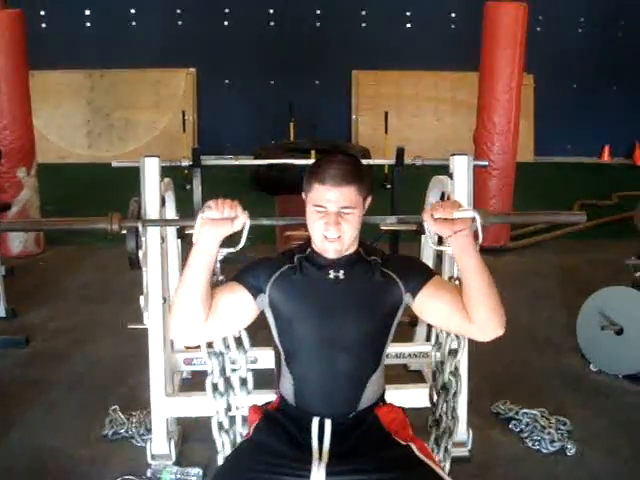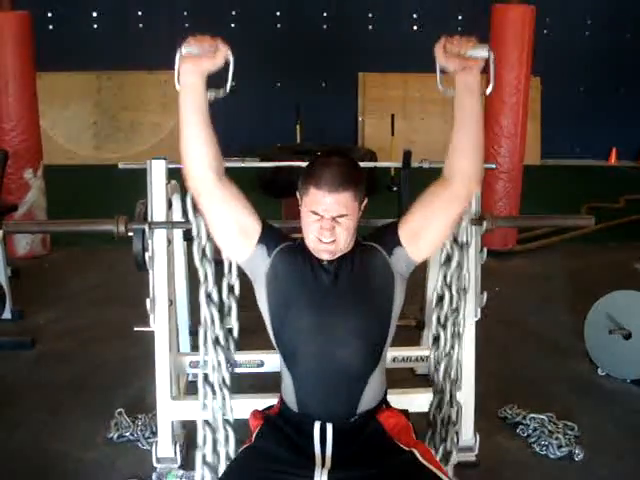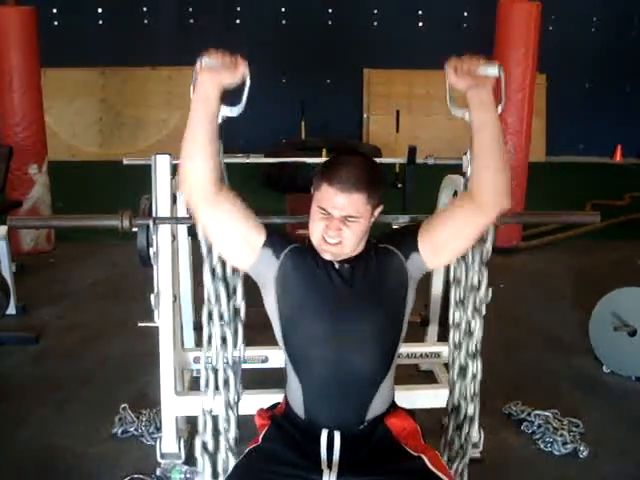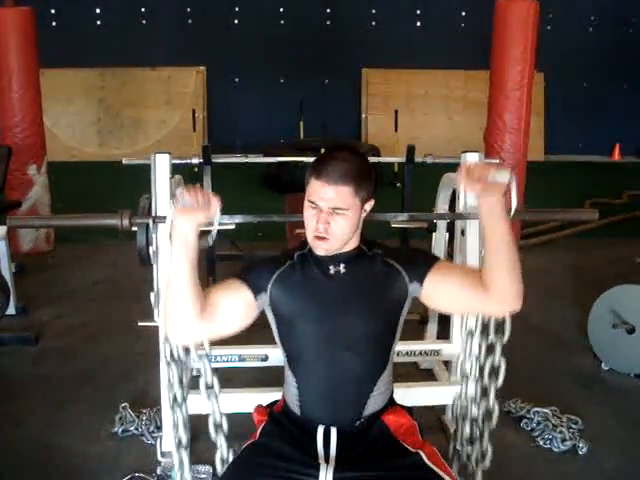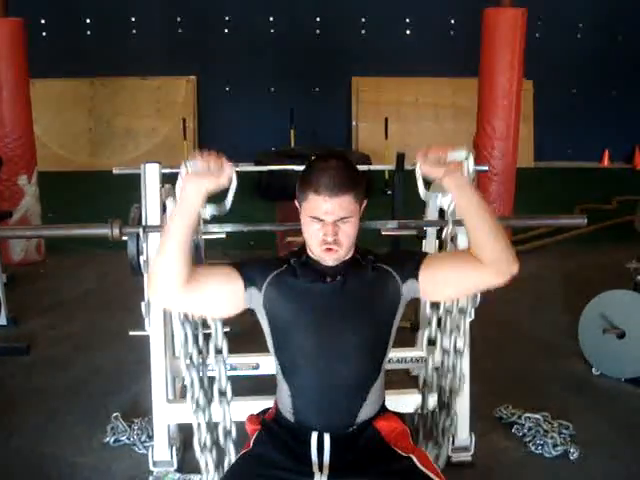
dt=1s
person 1, frame 1
left shoulder: (397, 274)
right shoulder: (271, 274)
left elbow: (488, 326)
right elbow: (187, 329)
left wrist: (461, 239)
right wrist: (207, 240)
left hip: (369, 432)
right hip: (286, 431)
person 1, frame 2
left shoulder: (387, 258)
right shoulder: (270, 258)
left elbow: (460, 183)
right elbow: (207, 182)
left wrist: (467, 78)
right wrist: (192, 76)
left hip: (371, 437)
right hip: (287, 437)
person 1, frame 3
left shoulder: (400, 260)
right shoulder: (278, 261)
left elbow: (487, 200)
right elbow: (203, 193)
left wrist: (480, 97)
right wrist: (208, 89)
left hip: (379, 442)
right hip: (291, 443)
person 1, frame 4
left shoulder: (400, 269)
right shoulder: (274, 275)
left elbow: (503, 299)
right elbow: (187, 329)
left wrist: (491, 205)
right wrist: (185, 229)
left hip: (377, 436)
right hip: (291, 436)
person 1, frame 5
left shoulder: (392, 275)
right shoulder: (267, 279)
left elbow: (498, 267)
right elbow: (170, 288)
left wrist: (456, 180)
right wrist: (192, 191)
left hip: (369, 447)
right hip: (284, 445)
